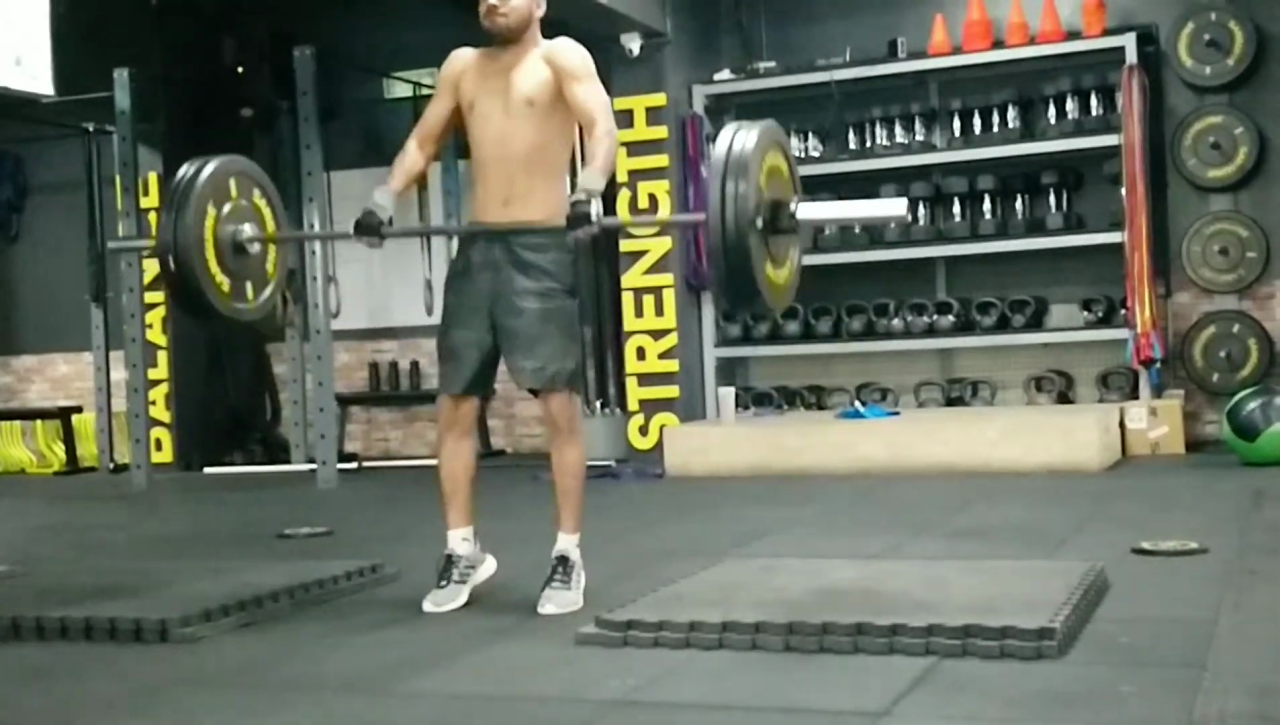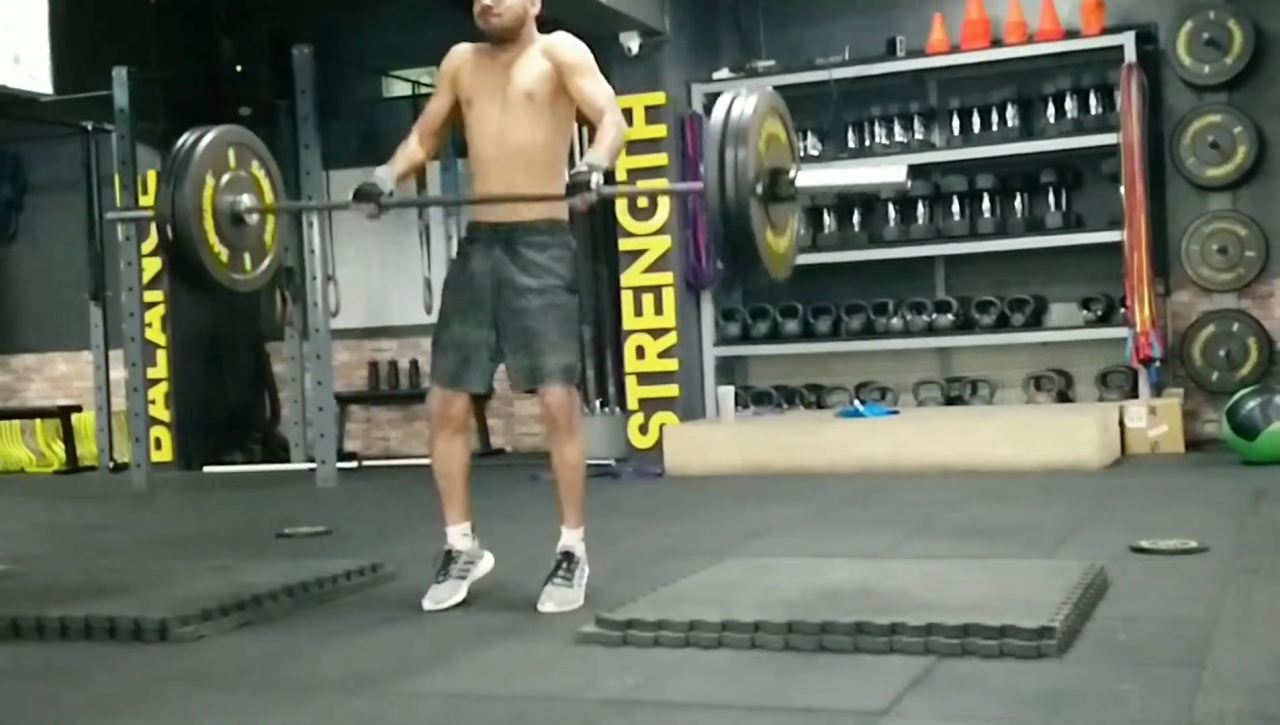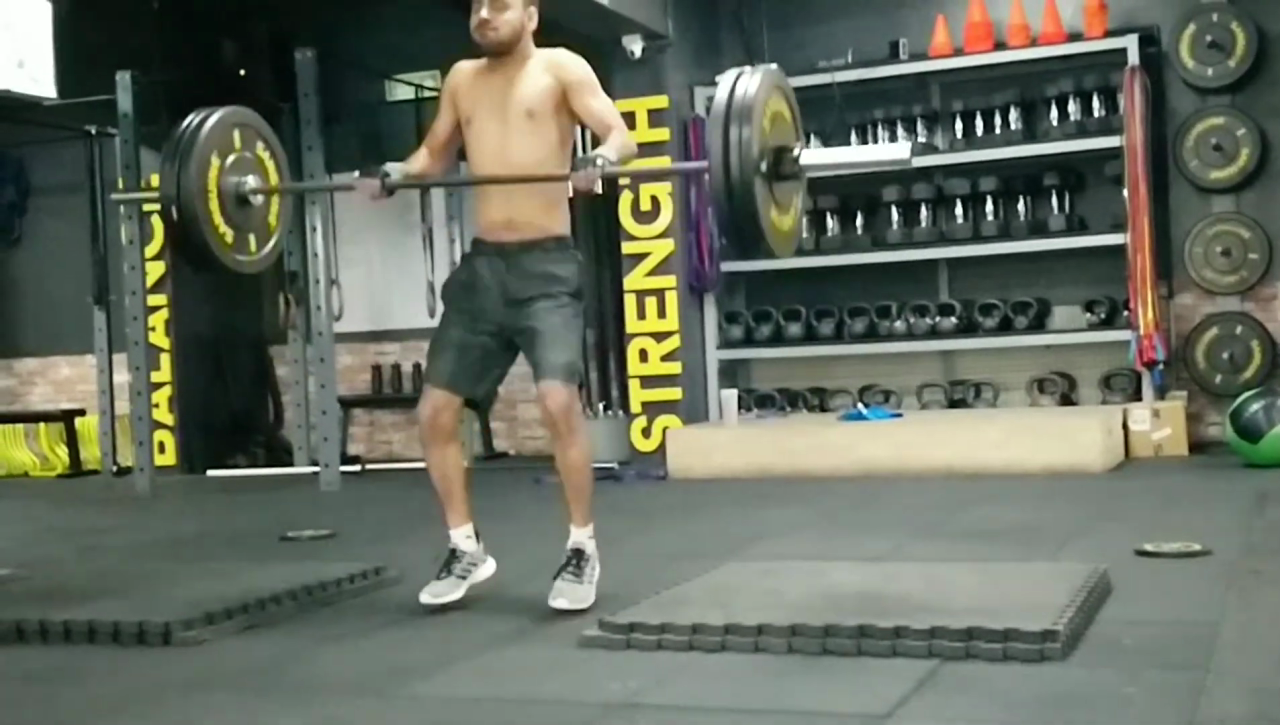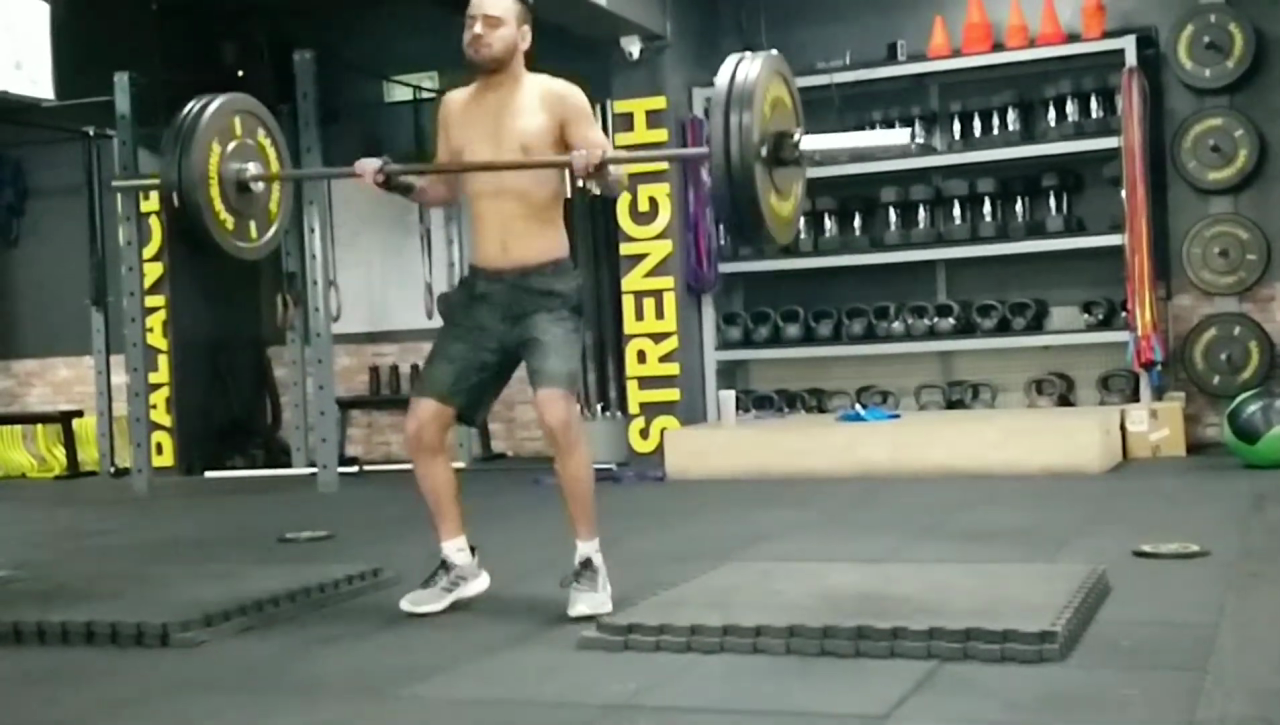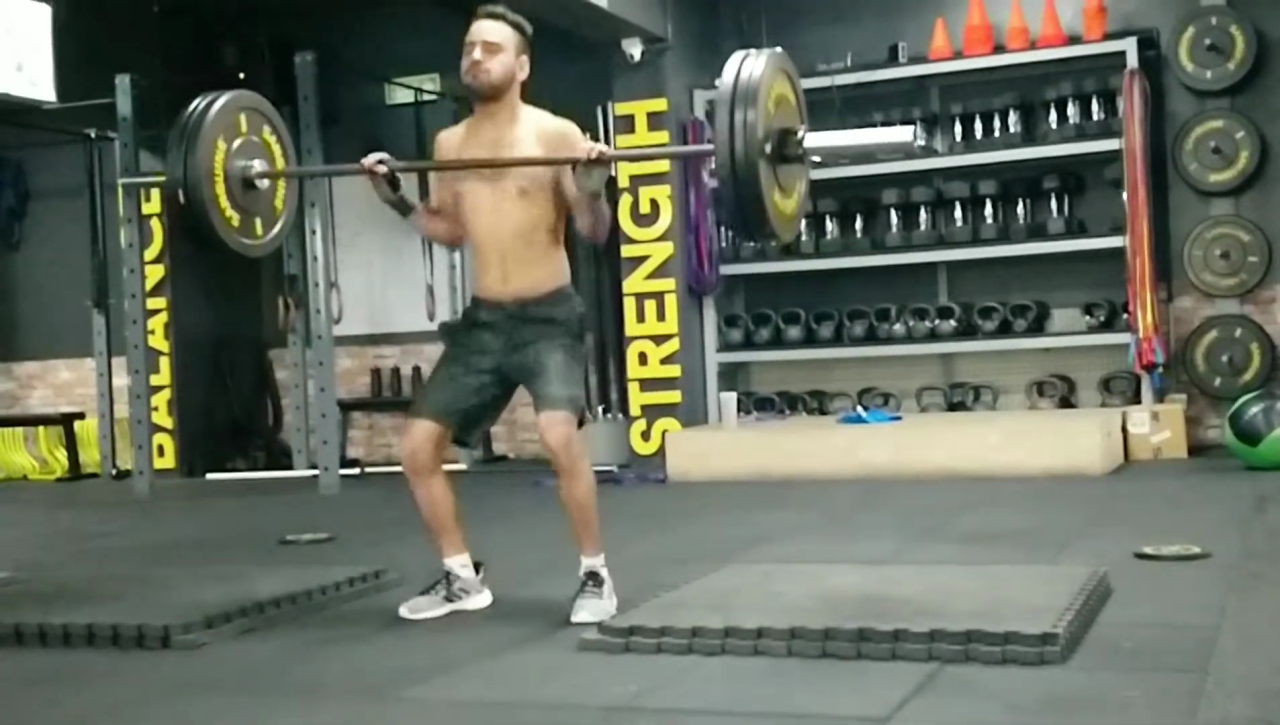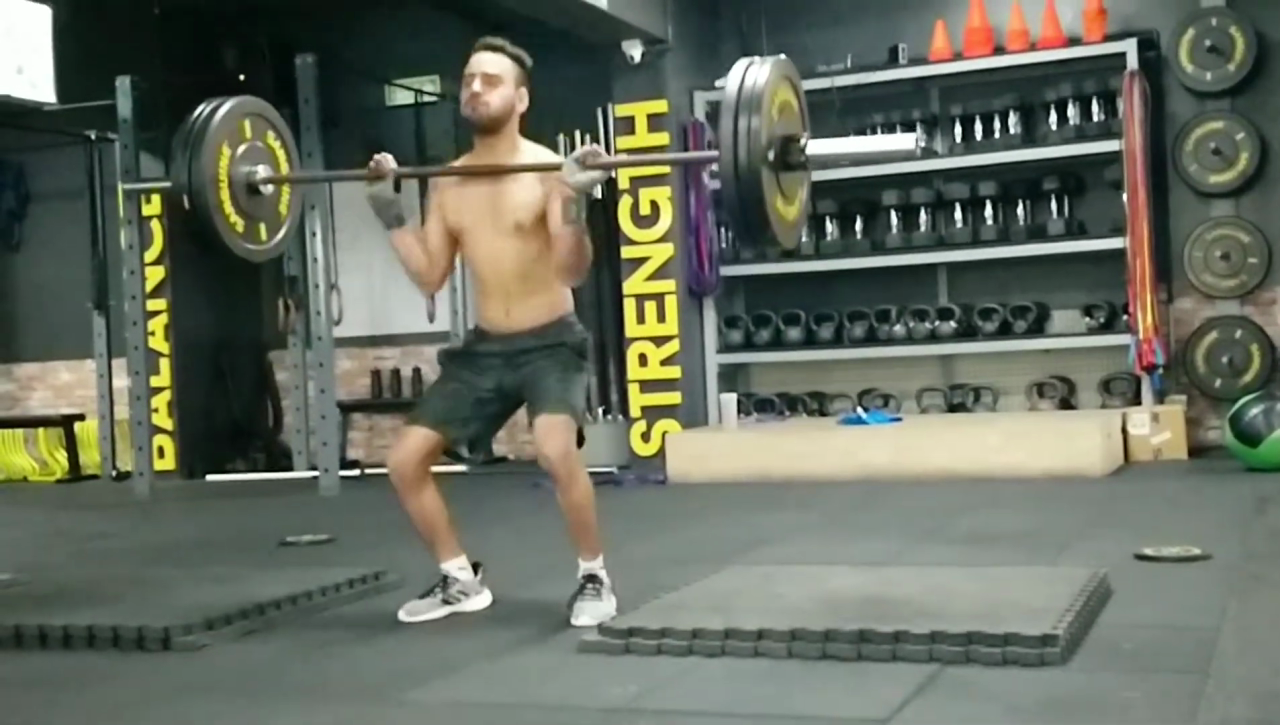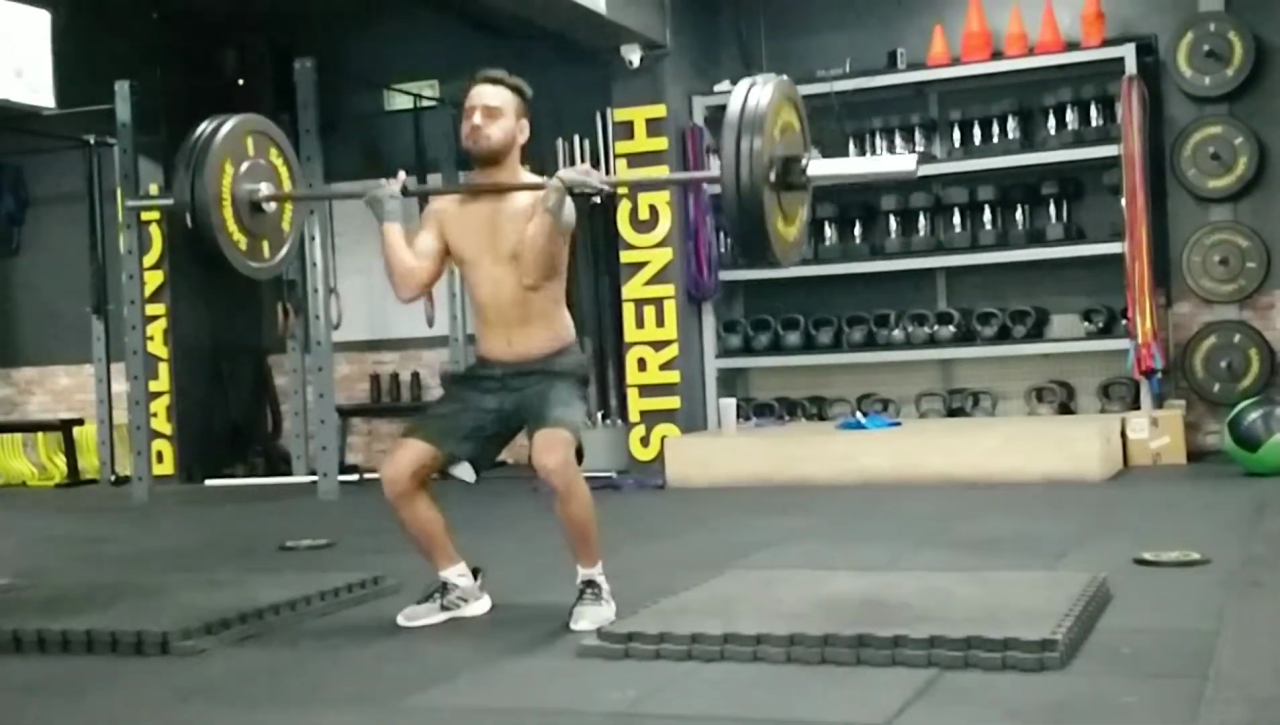
dt=0.2s
person 1, frame 1
left shoulder: (562, 57)
right shoulder: (461, 64)
left elbow: (603, 128)
right elbow: (422, 142)
left wrist: (590, 191)
right wrist: (382, 201)
left hip: (541, 248)
right hip: (476, 249)
left knee: (559, 405)
right knee: (455, 408)
left ankle: (567, 557)
right ankle: (463, 551)
person 1, frame 2
left shoulder: (559, 51)
right shoulder: (460, 61)
left elbow: (612, 119)
right elbow: (424, 136)
left wrist: (594, 168)
right wrist: (384, 179)
left hip: (540, 247)
right hip: (477, 247)
left knee: (557, 401)
right knee: (446, 406)
left ankle: (572, 552)
right ankle: (461, 547)
person 1, frame 3
left shoulder: (560, 67)
right shoulder: (462, 78)
left elbow: (618, 134)
right elbow: (434, 153)
left wrist: (600, 160)
right wrist: (395, 175)
left hip: (545, 265)
right hip: (480, 266)
left knee: (558, 403)
right knee: (435, 412)
left ankle: (581, 549)
right ankle: (466, 549)
person 1, frame 4
left shoulder: (558, 98)
right shoulder: (453, 107)
left elbow: (612, 183)
left wrist: (598, 165)
right wrist: (396, 182)
left hip: (546, 289)
right hip: (480, 292)
left knee: (558, 416)
right knee: (422, 424)
left ankle: (589, 562)
right ankle: (459, 563)
person 1, frame 5
left shoulder: (555, 135)
right shoulder: (447, 145)
left elbow: (596, 232)
left wrist: (590, 187)
right wrist: (395, 198)
left hip: (549, 318)
right hip: (482, 321)
left knee: (558, 438)
right knee: (417, 447)
left ankle: (594, 574)
right ankle: (462, 576)
person 1, frame 6
left shoulder: (549, 169)
right shoulder: (443, 183)
left elbow: (570, 271)
right elbow: (429, 278)
left wrist: (575, 199)
right wrist: (390, 211)
left hip: (550, 344)
right hip: (483, 349)
left knee: (554, 447)
right knee: (405, 459)
left ankle: (594, 577)
right ankle: (460, 577)
person 1, frame 7
left shoulder: (549, 200)
right shoulder: (443, 207)
left elbow: (530, 273)
right elbow: (409, 284)
left wrist: (556, 193)
right wrist: (390, 212)
left hip: (551, 370)
right hip: (484, 376)
left knee: (553, 460)
right knee: (398, 474)
left ankle: (593, 583)
right ankle: (459, 583)
